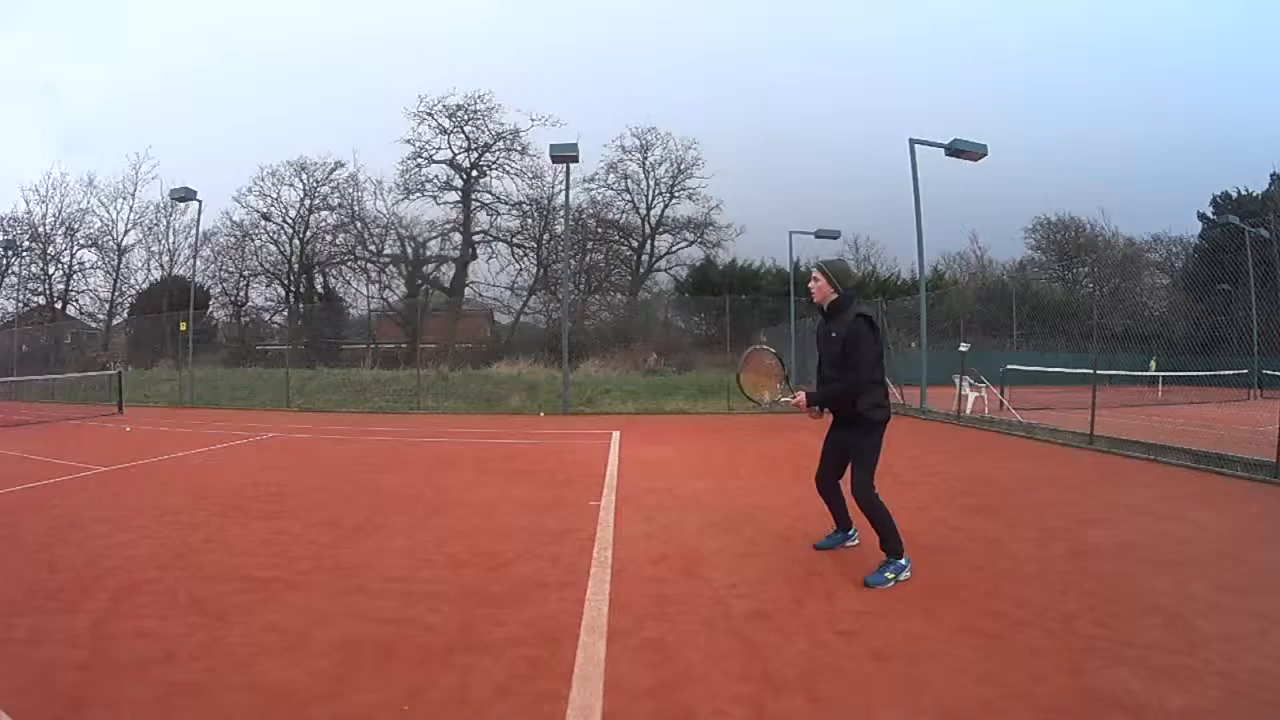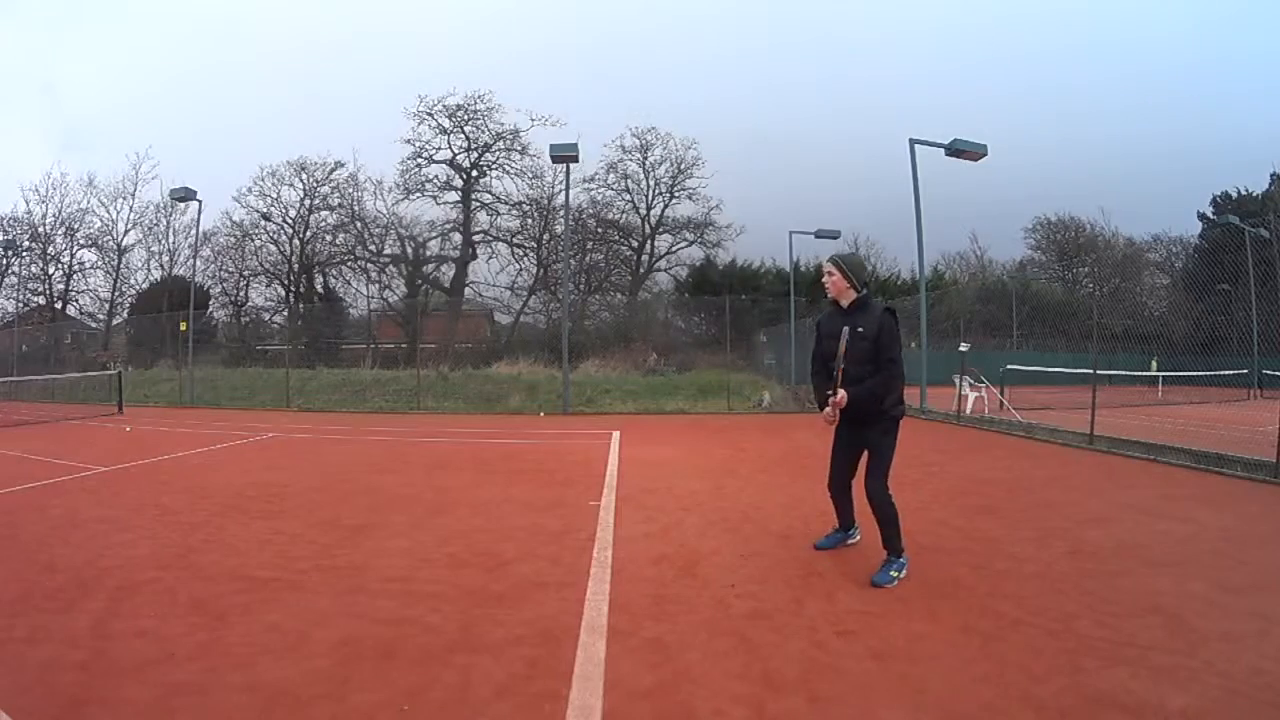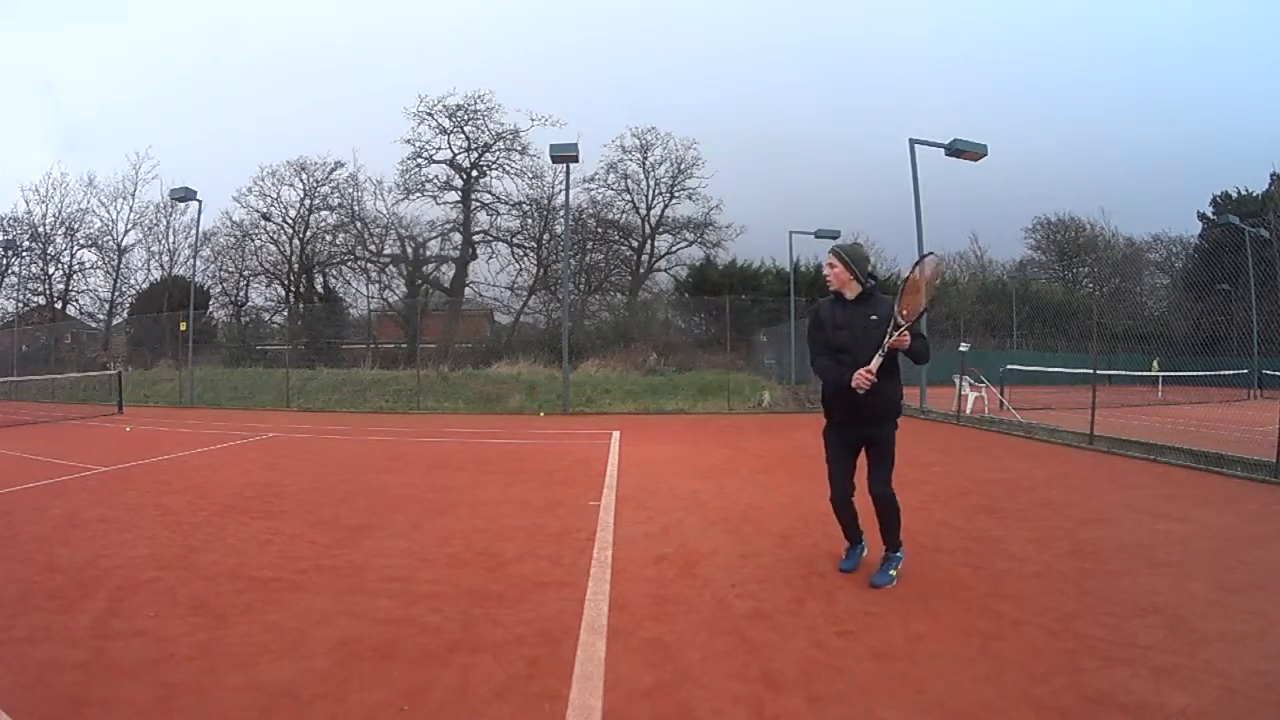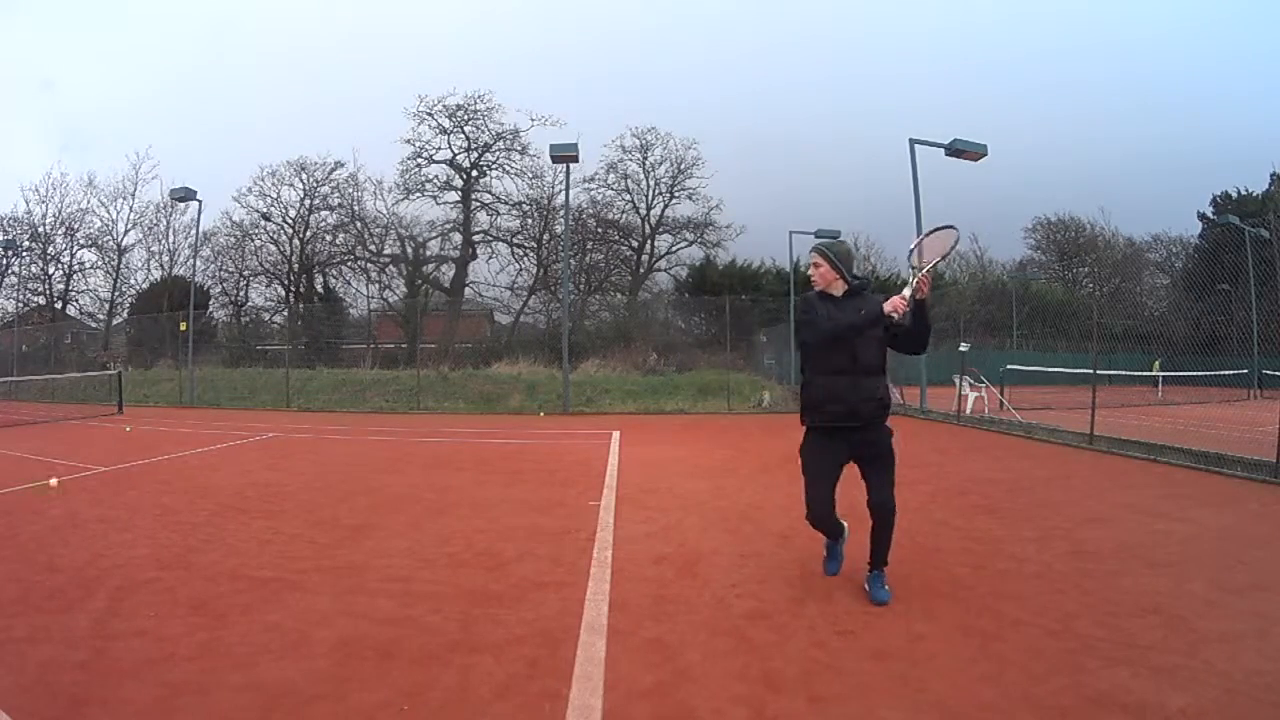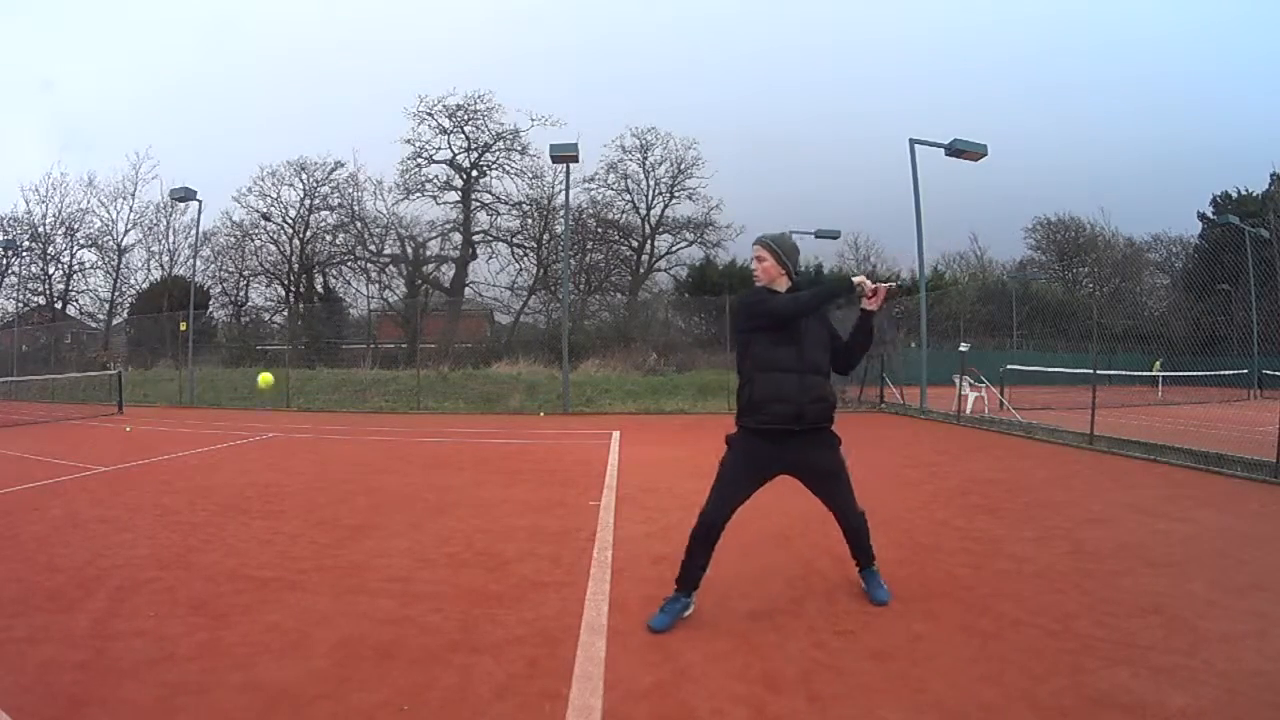
dt=0.3s
person 1, frame 1
left shoulder: (857, 322)
right shoulder: (827, 322)
left elbow: (859, 379)
left wrist: (814, 397)
right wrist: (817, 400)
left hip: (866, 418)
right hip: (842, 418)
left knee: (861, 488)
right knee: (825, 479)
left ankle: (897, 560)
right ankle: (845, 531)
person 1, frame 2
left shoulder: (879, 317)
right shoulder: (827, 321)
left elbow: (893, 373)
right elbow: (819, 369)
left wrist: (853, 395)
right wrist: (828, 401)
left hip: (881, 418)
right hip: (849, 418)
left knee: (875, 487)
right knee: (837, 482)
left ankle: (897, 558)
right ankle: (847, 529)
person 1, frame 3
left shoulder: (886, 307)
right shoulder: (823, 311)
left elbow: (922, 356)
right elbow: (819, 362)
left wrist: (909, 342)
right wrist: (848, 378)
left hip: (879, 418)
right hip: (840, 420)
left knee: (880, 490)
right knee: (839, 494)
left ankle: (893, 553)
right ankle: (855, 544)
person 1, frame 4
left shoulder: (872, 302)
right shoulder: (808, 307)
left elbow: (915, 346)
right elbow: (827, 333)
left wrist: (920, 305)
right wrist: (878, 314)
left hip: (870, 426)
right hip: (823, 429)
left knee: (882, 505)
right knee: (818, 513)
left ankle: (876, 573)
right ankle: (835, 535)
person 1, frame 5
left shoulder: (816, 310)
right shoulder: (747, 304)
left elbow: (842, 364)
right elbow: (781, 311)
left wrist: (865, 315)
right wrist: (847, 283)
left hip: (811, 435)
right hip: (756, 435)
left knee: (849, 511)
right knee: (713, 517)
left ankle: (869, 573)
right ankle: (682, 596)
